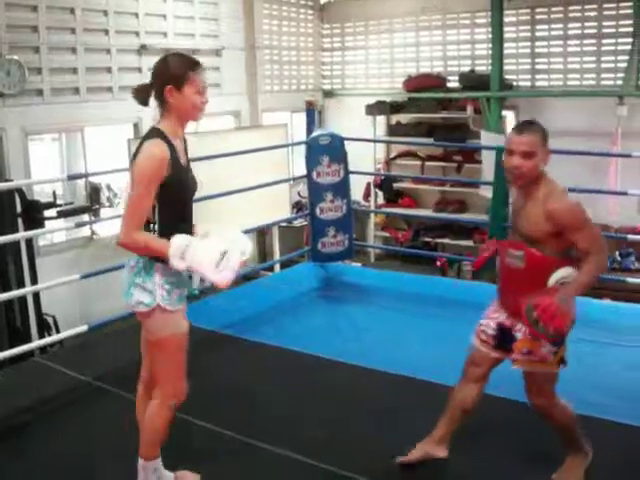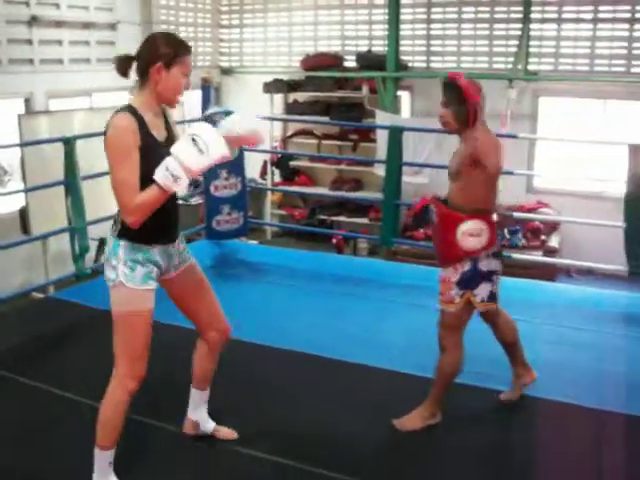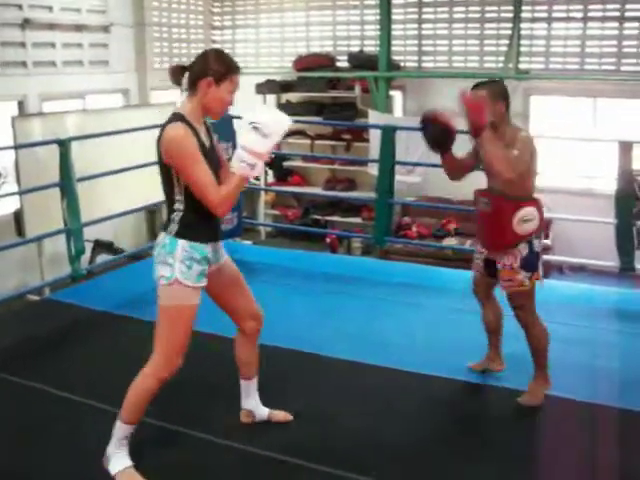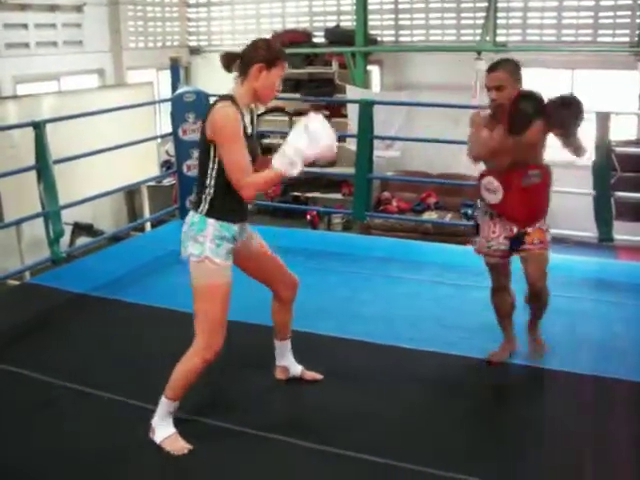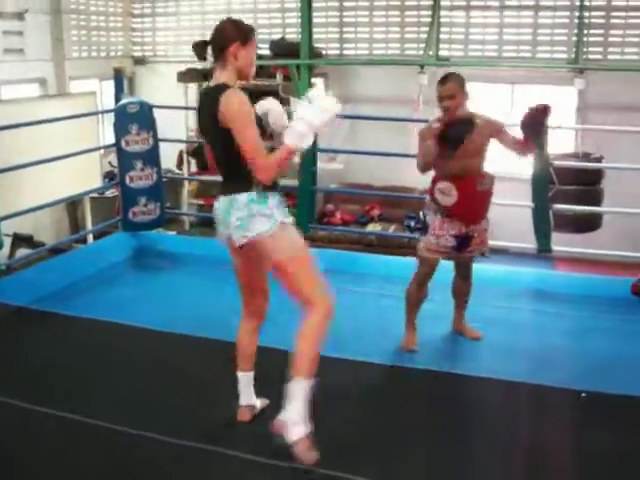
dt=1s
person 1, frame 1
left shoulder: (176, 143)
right shoulder: (154, 151)
right elbow: (128, 236)
left wrist: (210, 247)
right wrist: (187, 251)
left hip: (168, 277)
right hip: (156, 279)
left knee: (153, 382)
right knee: (171, 391)
person 1, frame 2
left shoulder: (162, 116)
right shoulder: (124, 125)
left elbow: (167, 173)
right elbow: (132, 213)
left wrist: (222, 144)
right wrist: (182, 168)
left hip: (171, 248)
right hip: (133, 256)
left knee: (216, 330)
right knee: (130, 376)
left ankle: (197, 418)
person 1, frame 3
left shoulder: (202, 126)
right shoulder: (177, 133)
left elbow: (226, 180)
right elbow: (219, 202)
left wrist: (255, 149)
right wrist: (251, 157)
left hip: (209, 248)
right hip: (182, 253)
left knee: (251, 321)
right knee: (165, 364)
left ankle: (251, 407)
person 1, frame 4
left shoulder: (236, 112)
right shoulder: (226, 113)
left elbow: (247, 174)
right elbow: (247, 187)
left wrist: (290, 150)
right wrist: (294, 158)
left hip: (235, 228)
right hip: (209, 232)
left knee: (286, 286)
right knee: (209, 346)
left ankle: (285, 365)
right ankle: (161, 422)
person 1, frame 5
left shoulder: (210, 97)
right shoulder: (234, 99)
right elbow: (264, 172)
left wrist: (270, 128)
right wrist: (302, 131)
left hip: (230, 212)
right hip: (257, 209)
left knee: (254, 310)
right knee: (319, 306)
left ankle: (246, 402)
right ankle: (294, 418)
person 2, frame 1
left shoulder: (559, 205)
right shoulder: (520, 191)
left elbow: (598, 255)
left wrist: (565, 298)
right wrist: (499, 248)
left hip: (540, 310)
right hip: (509, 302)
left knee: (541, 398)
right knee: (473, 371)
right ankle: (436, 442)
person 2, frame 2
left shoulder: (483, 143)
right shoulder: (467, 147)
left elbow: (494, 165)
left wrist: (471, 118)
right wrist: (438, 203)
left hip: (472, 254)
right hip: (464, 250)
left knee: (449, 334)
right knee: (491, 312)
left ankle: (431, 408)
right ankle: (522, 371)
person 2, frame 3
left shoulder: (520, 140)
right shoulder: (485, 142)
left elbow: (508, 174)
right elbow: (456, 172)
left wrist: (482, 130)
right wrist: (443, 148)
left hip: (517, 238)
right hip: (491, 234)
left knee: (524, 313)
right knee: (483, 292)
left ankle: (541, 377)
right ankle: (494, 356)
person 2, frame 4
left shoulder: (543, 114)
right shoulder: (480, 120)
left elbow: (578, 150)
right elbow: (476, 154)
left wrist: (570, 131)
right wrist: (508, 131)
left hip: (531, 213)
right hip: (494, 211)
left knee: (537, 283)
right knee: (499, 284)
left ankle: (533, 329)
right ankle: (508, 339)
person 2, frame 5
left shoulder: (486, 125)
right shoulder: (431, 131)
left elbow: (520, 148)
right elbow: (423, 165)
left wrist: (532, 135)
right wrist: (442, 145)
left hip: (473, 210)
right hip: (443, 211)
left knee: (465, 268)
right knee: (424, 272)
left ankle: (459, 320)
right ankle: (410, 326)
